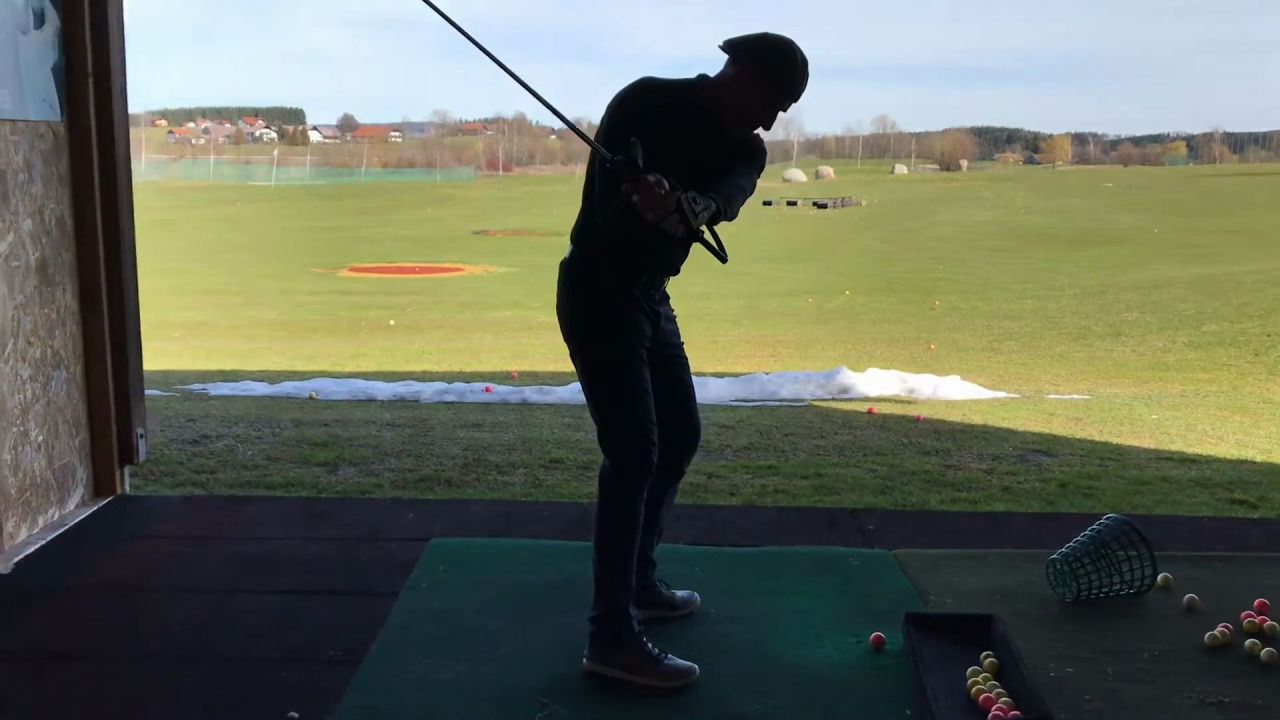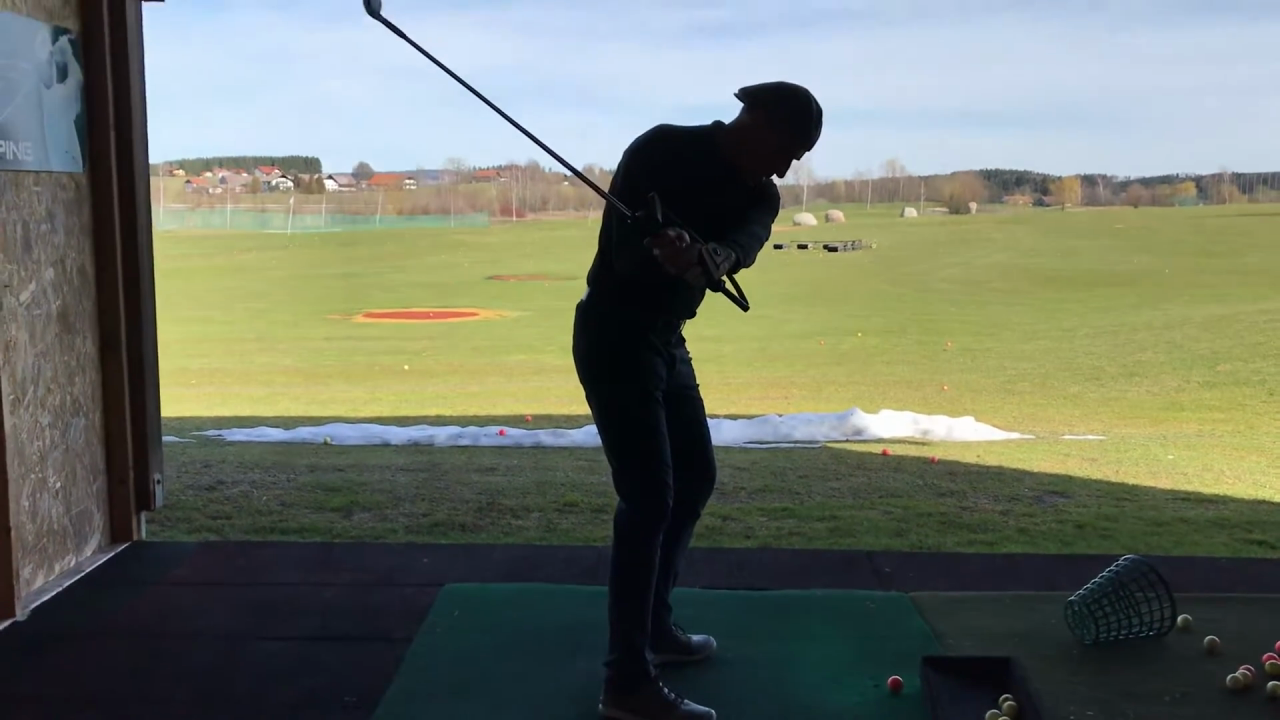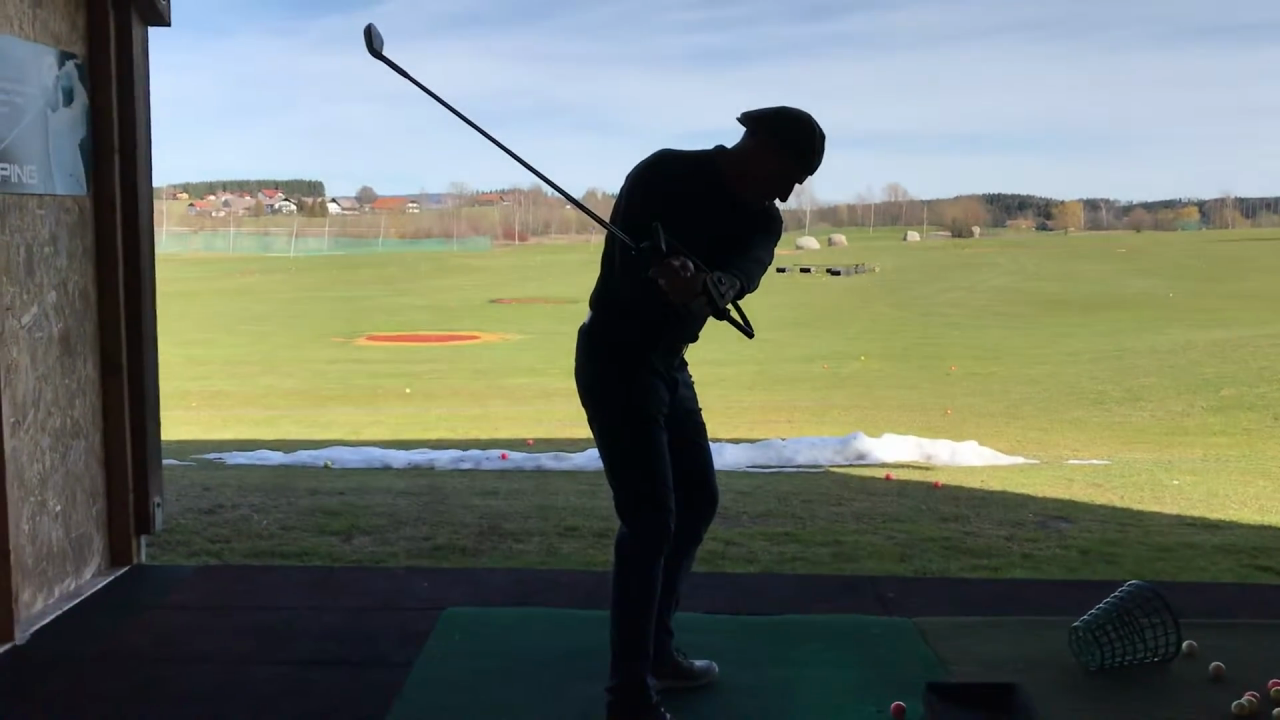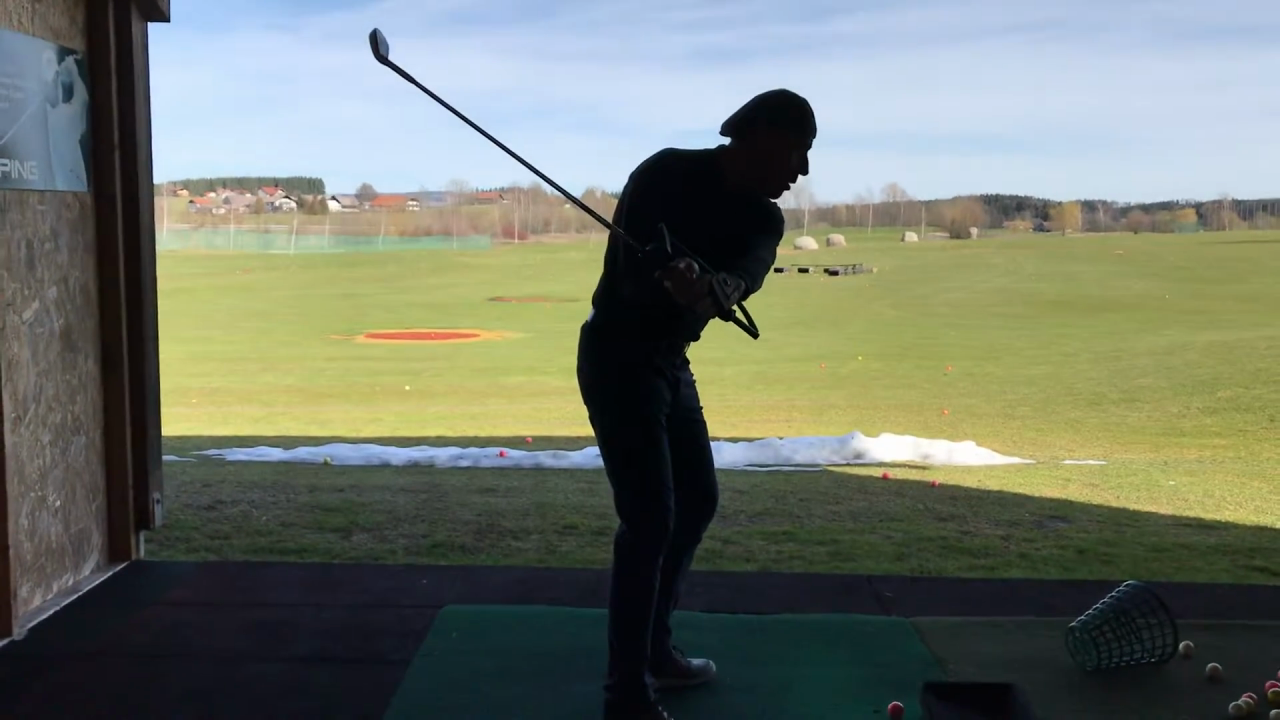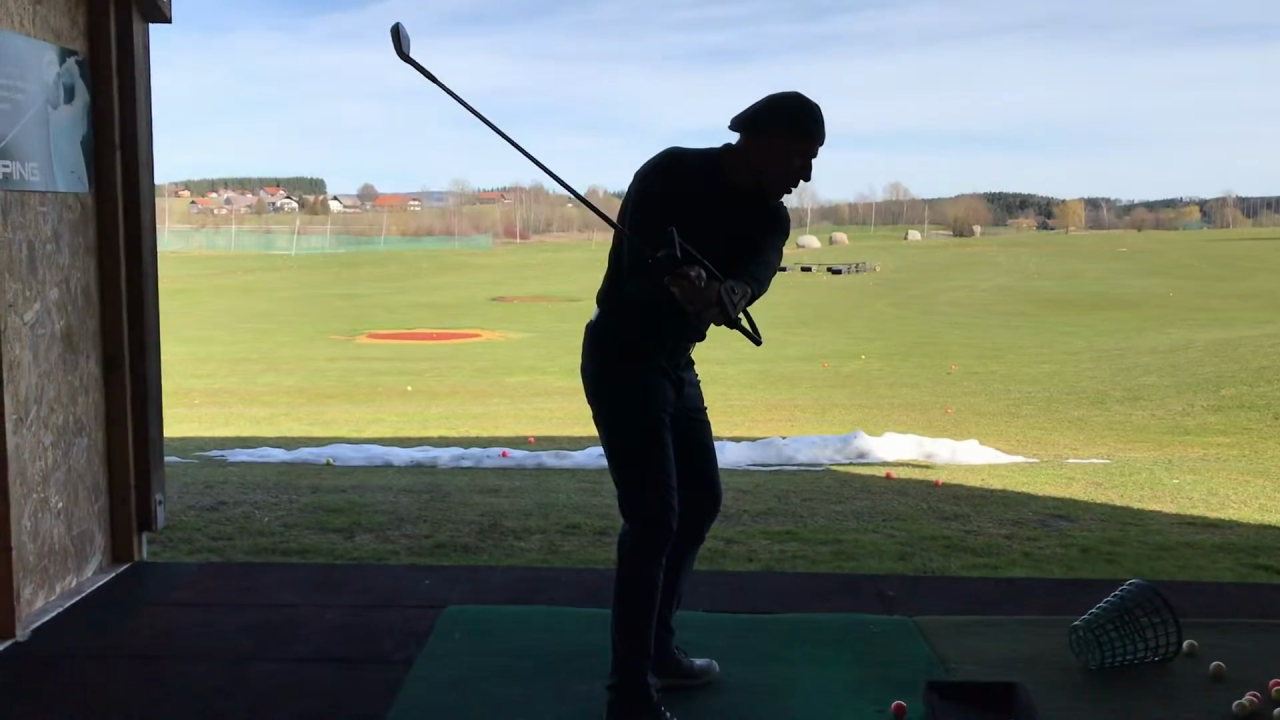
dt=1s
person 1, frame 1
left shoulder: (744, 148)
right shoulder: (644, 103)
left elbow: (728, 198)
right elbow: (605, 211)
left wrist: (684, 208)
right wrist: (647, 207)
left hip: (649, 293)
right hip: (598, 291)
left knee: (679, 436)
right knee: (633, 453)
left ankle: (636, 580)
right ankle: (610, 636)
person 1, frame 2
left shoulder: (759, 195)
right shoulder: (661, 149)
left elbow: (745, 245)
right elbow: (622, 251)
left wrist: (709, 257)
right wrist: (662, 254)
left hip: (665, 337)
right hip: (615, 334)
left knee: (694, 479)
right knee: (648, 496)
left ankle: (653, 625)
person 1, frame 3
left shoulder: (762, 218)
right shoulder: (662, 175)
left elbow: (748, 270)
right elbow: (626, 276)
left wrist: (714, 284)
right wrist: (669, 284)
left hip: (667, 361)
right hip: (616, 359)
left knee: (697, 502)
right knee: (650, 520)
left ankle: (655, 650)
person 1, frame 4
left shoulder: (763, 217)
right shoulder: (665, 175)
left elbow: (751, 270)
right elbow: (630, 277)
left wrist: (720, 288)
right wrist: (676, 286)
left hip: (670, 360)
right hip: (619, 357)
left knee: (697, 502)
right knee: (650, 518)
left ankle: (654, 649)
person 1, frame 5
left shoulder: (769, 216)
right shoulder: (671, 173)
left elbow: (758, 273)
right elbow: (637, 276)
left wrist: (725, 295)
right wrist: (680, 288)
left hip: (675, 360)
right hip: (622, 356)
left knee: (700, 502)
right knee: (653, 518)
left ankle: (656, 648)
